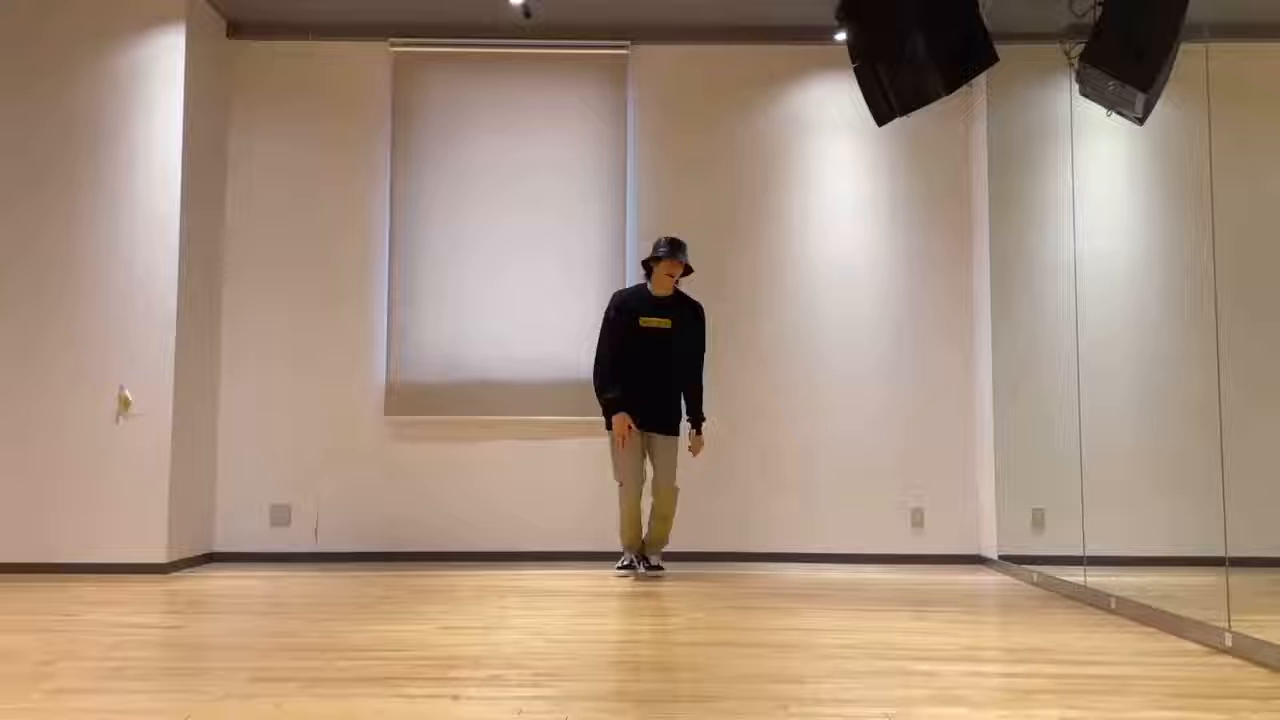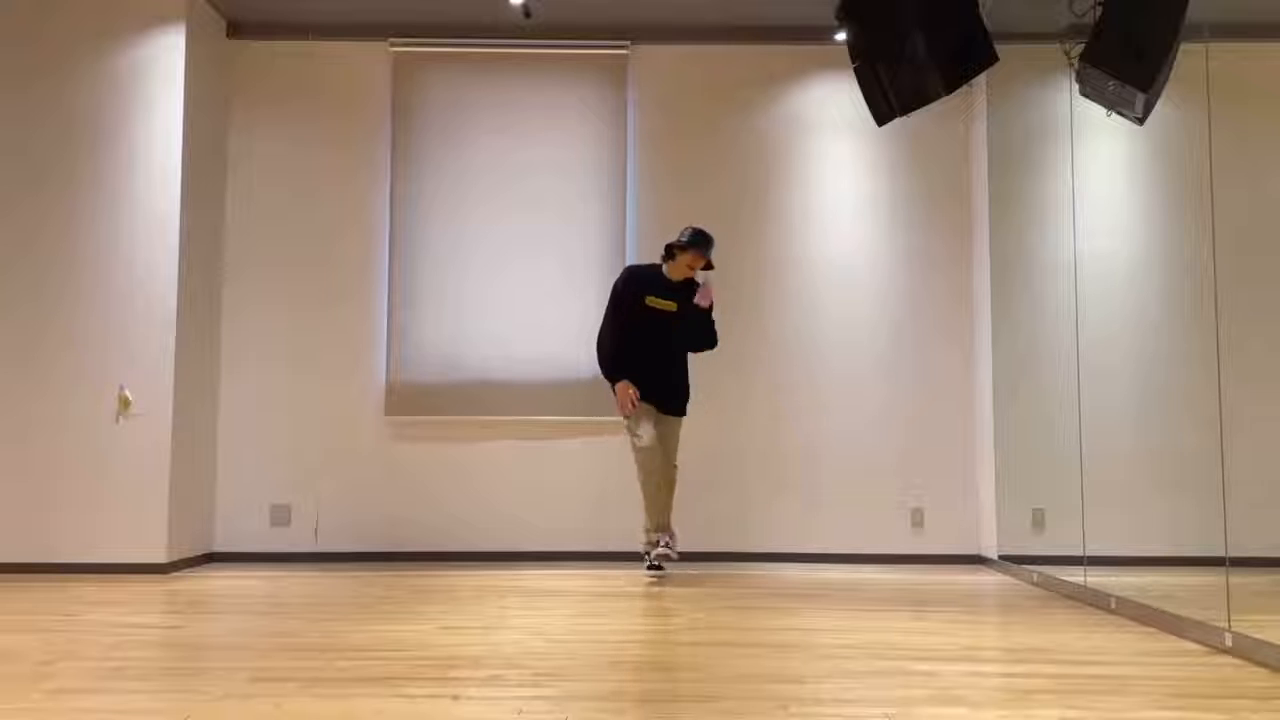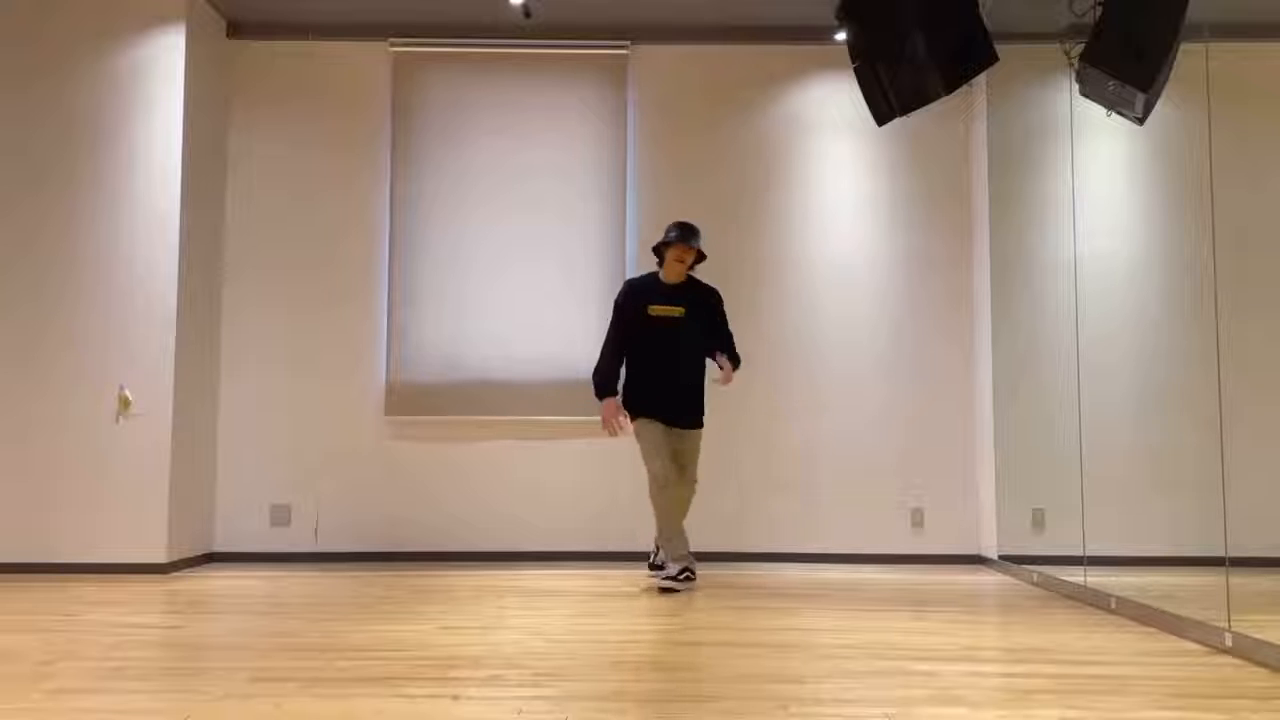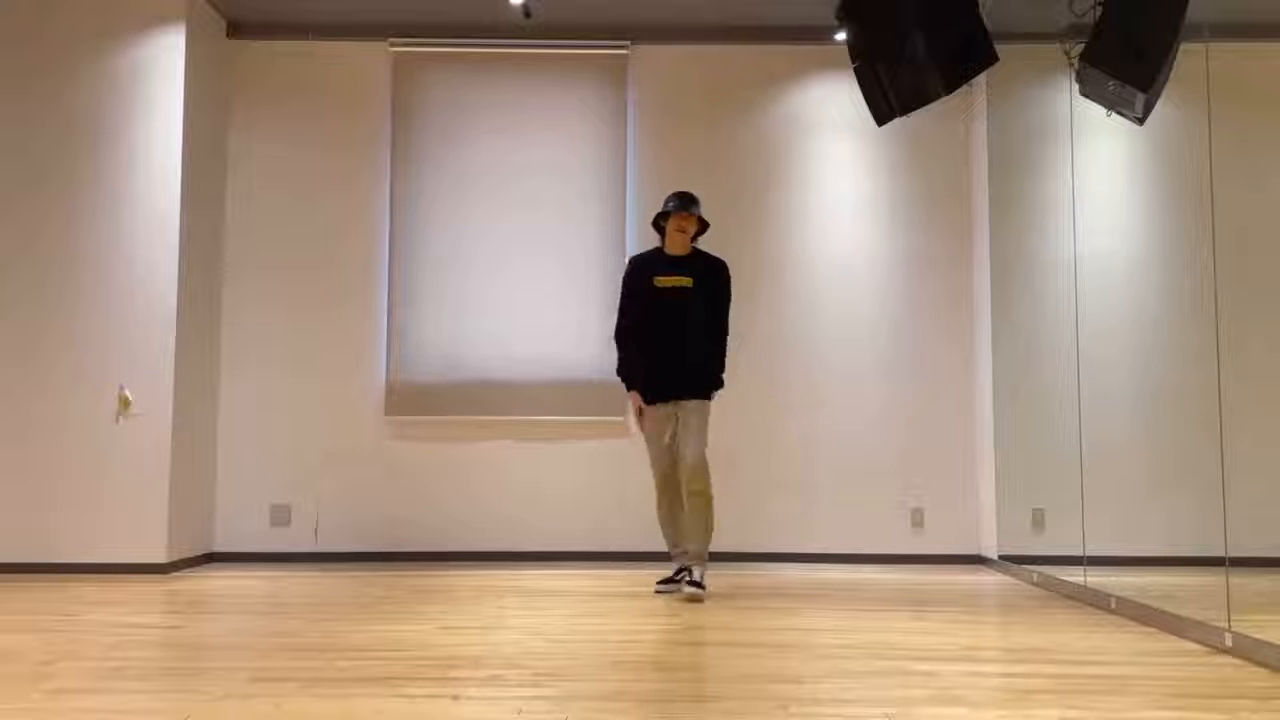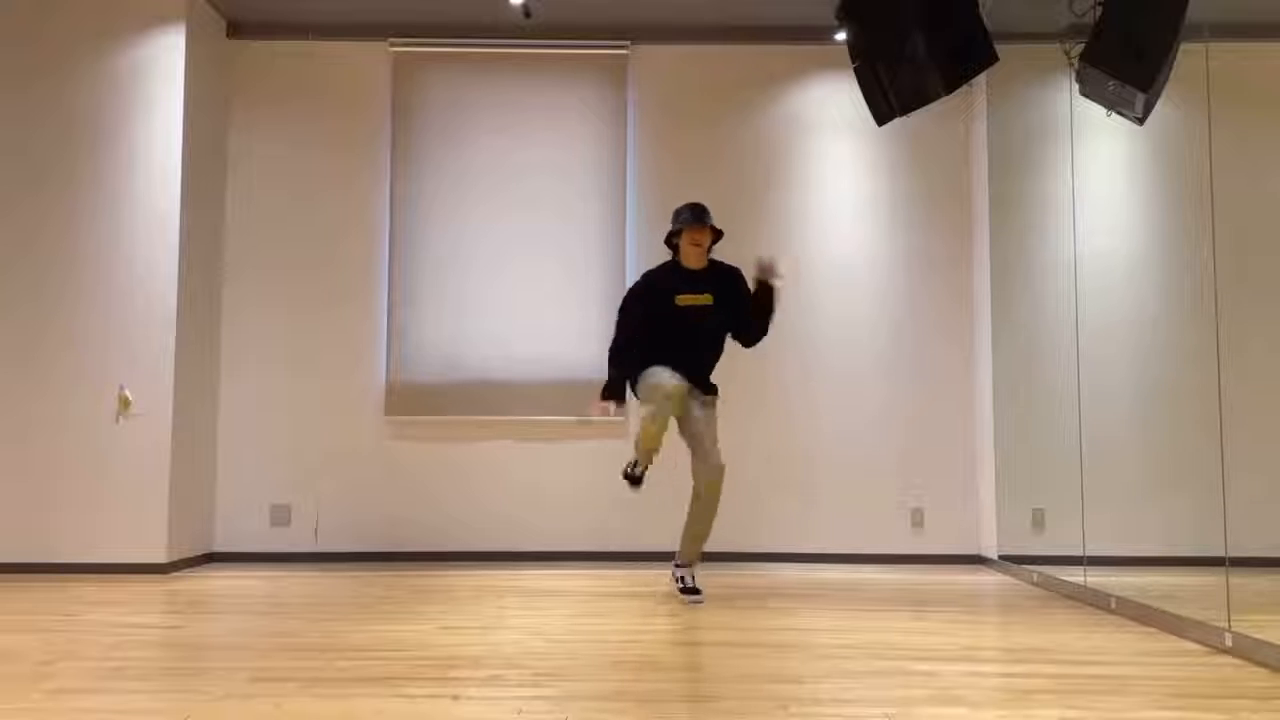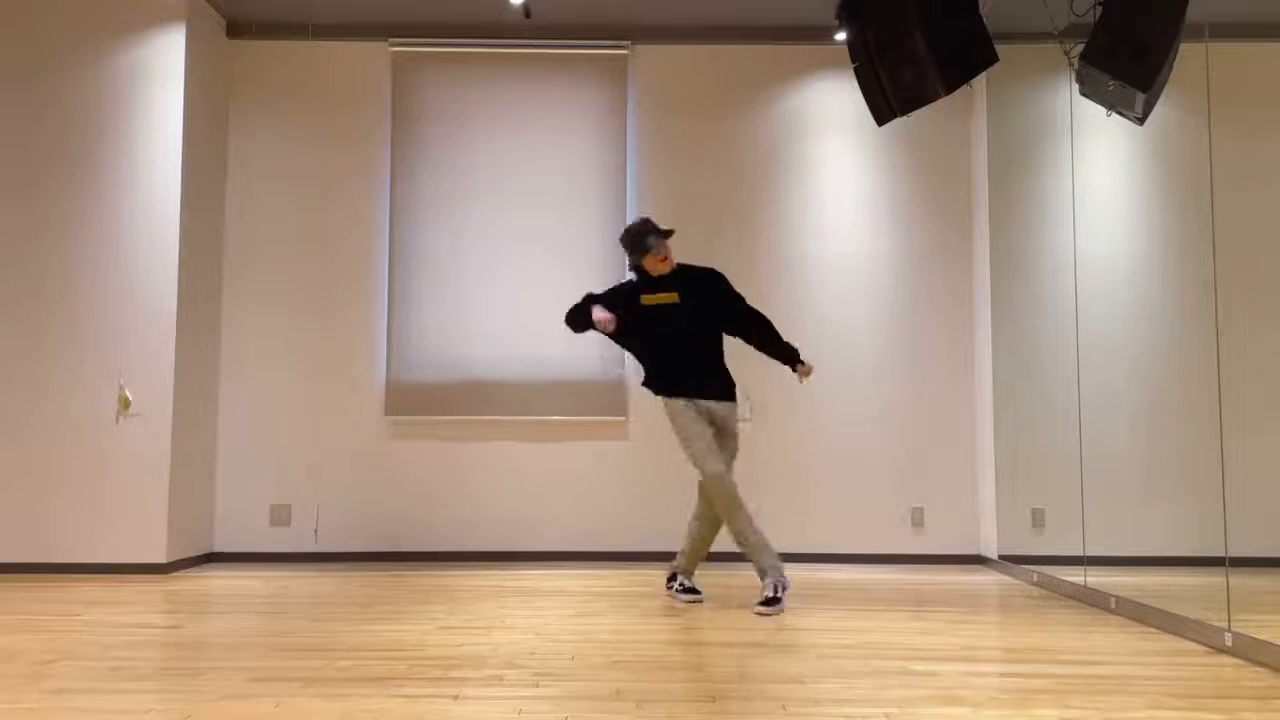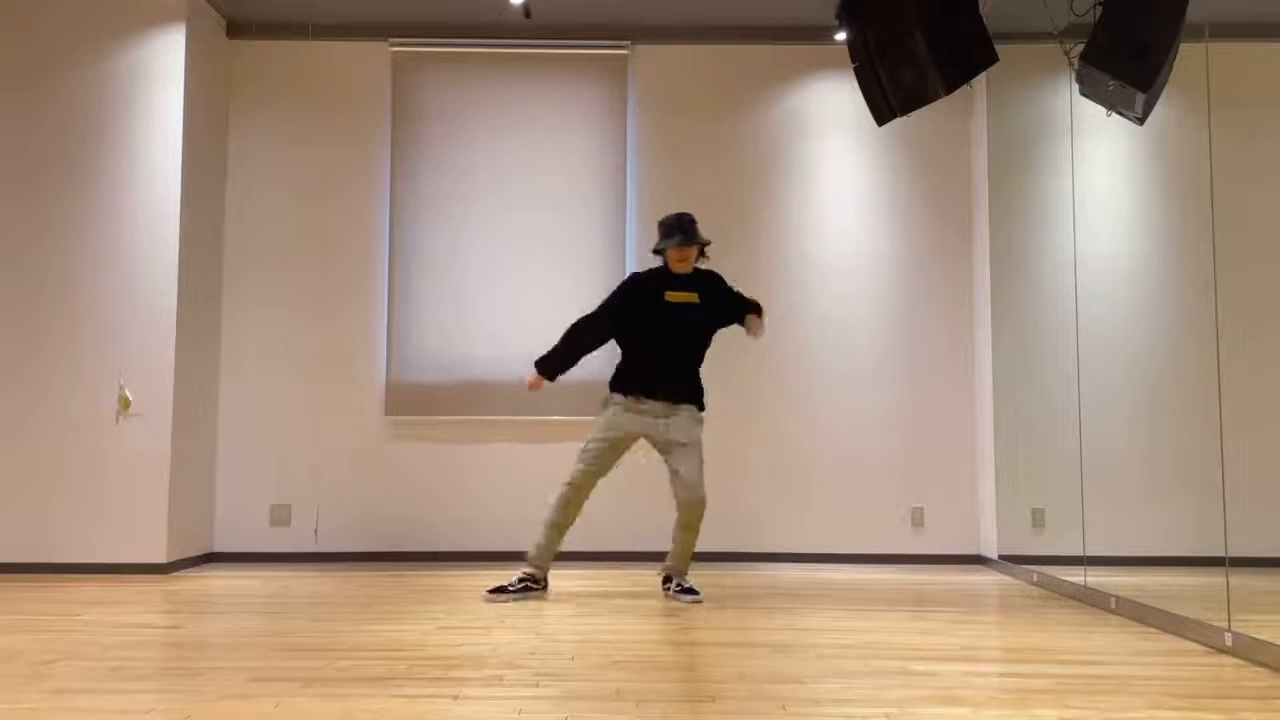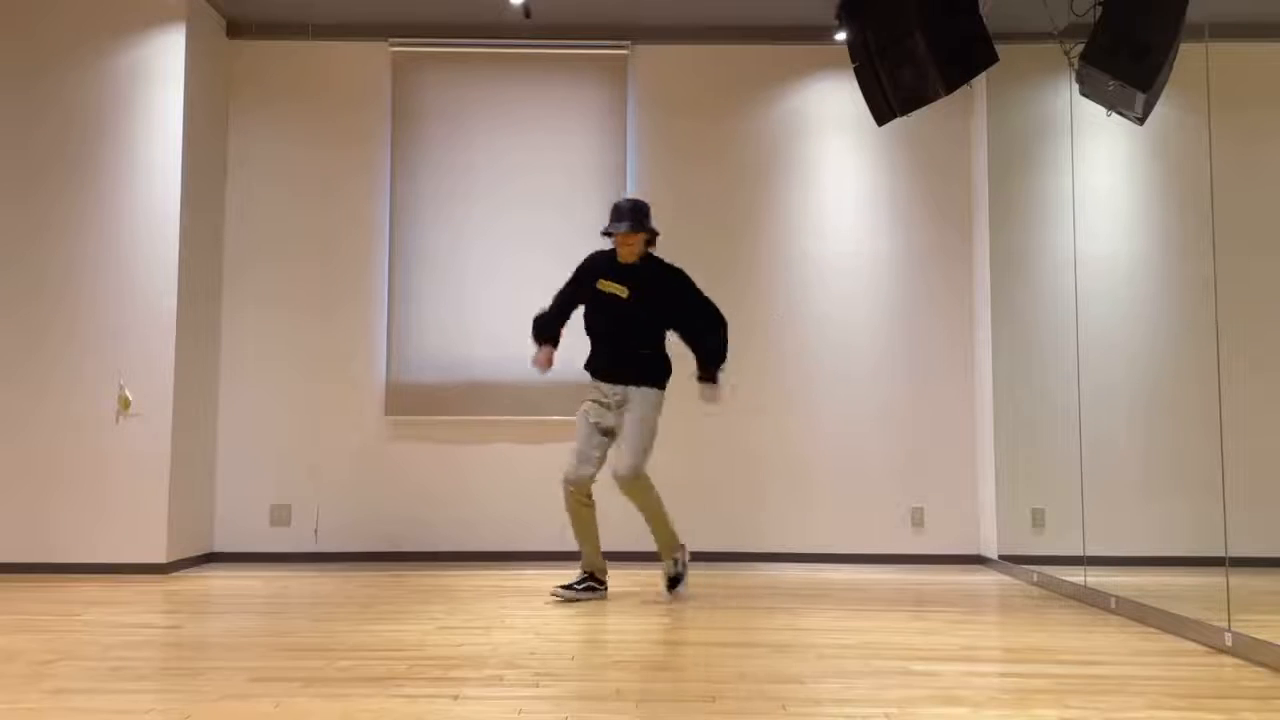
dt=0.3s
person 1, frame 1
left shoulder: (691, 312)
right shoulder: (624, 303)
left elbow: (693, 373)
right elbow: (605, 362)
left wrist: (697, 424)
right wrist: (614, 408)
left hip: (667, 416)
right hip: (627, 412)
left knee: (666, 487)
right knee: (629, 484)
left ankle: (652, 550)
right ankle: (629, 551)
person 1, frame 2
left shoulder: (697, 294)
right shoulder: (634, 279)
left elbow: (702, 344)
right elbow: (609, 334)
left wrist: (703, 313)
right wrist: (617, 378)
left hip: (672, 394)
right hip: (635, 388)
left knee: (667, 468)
right knee: (647, 446)
left ankle: (656, 542)
right ankle: (660, 535)
person 1, frame 3
left shoulder: (706, 297)
right shoulder: (635, 291)
left elbow: (720, 343)
right elbow: (614, 345)
left wrist: (728, 365)
right wrist: (607, 393)
left hip: (688, 405)
right hip: (645, 405)
left knee: (683, 483)
right knee: (661, 478)
left ankle: (664, 546)
right ankle: (681, 563)
person 1, frame 4
left shoulder: (714, 270)
right shoulder: (641, 267)
left elbow: (717, 334)
right elbow: (627, 332)
left wrist: (712, 381)
right wrist: (631, 385)
left hip: (695, 386)
right hip: (653, 387)
left knee: (693, 465)
right knee: (665, 475)
left ankle: (698, 565)
right ankle: (683, 563)
person 1, frame 5
left shoulder: (729, 279)
right shoulder: (654, 282)
left elbow: (750, 336)
right elbow: (626, 339)
left wrist: (764, 288)
right wrist: (613, 389)
left hip: (696, 389)
right hip: (654, 377)
left knee: (711, 472)
right knee: (672, 387)
left ankle: (684, 568)
right ankle: (641, 457)
person 1, frame 6
left shoulder: (706, 281)
right shoulder: (628, 295)
left elbow: (748, 323)
right elbow: (574, 317)
left wrist: (791, 359)
right wrist: (593, 312)
left hip: (720, 398)
right hip: (679, 398)
left knee: (714, 491)
right knee: (715, 475)
left ankle: (681, 573)
right ankle: (771, 574)
person 1, frame 7
left shoulder: (711, 287)
right shoulder: (644, 285)
left elbow: (739, 307)
right elbow: (594, 325)
left wrist: (752, 314)
right wrist: (546, 368)
left hip: (681, 409)
right hip: (628, 402)
left knee: (693, 497)
right knee: (578, 480)
left ankle: (676, 575)
right ankle: (534, 574)
person 1, frame 8
left shoulder: (665, 281)
right shoulder: (595, 267)
left elbow: (711, 325)
right elbow: (562, 305)
left wrist: (708, 374)
right wrist: (546, 339)
left hip: (641, 389)
right hip: (600, 389)
left knee: (628, 471)
right knee: (575, 480)
left ankle: (673, 554)
right ankle: (593, 574)
